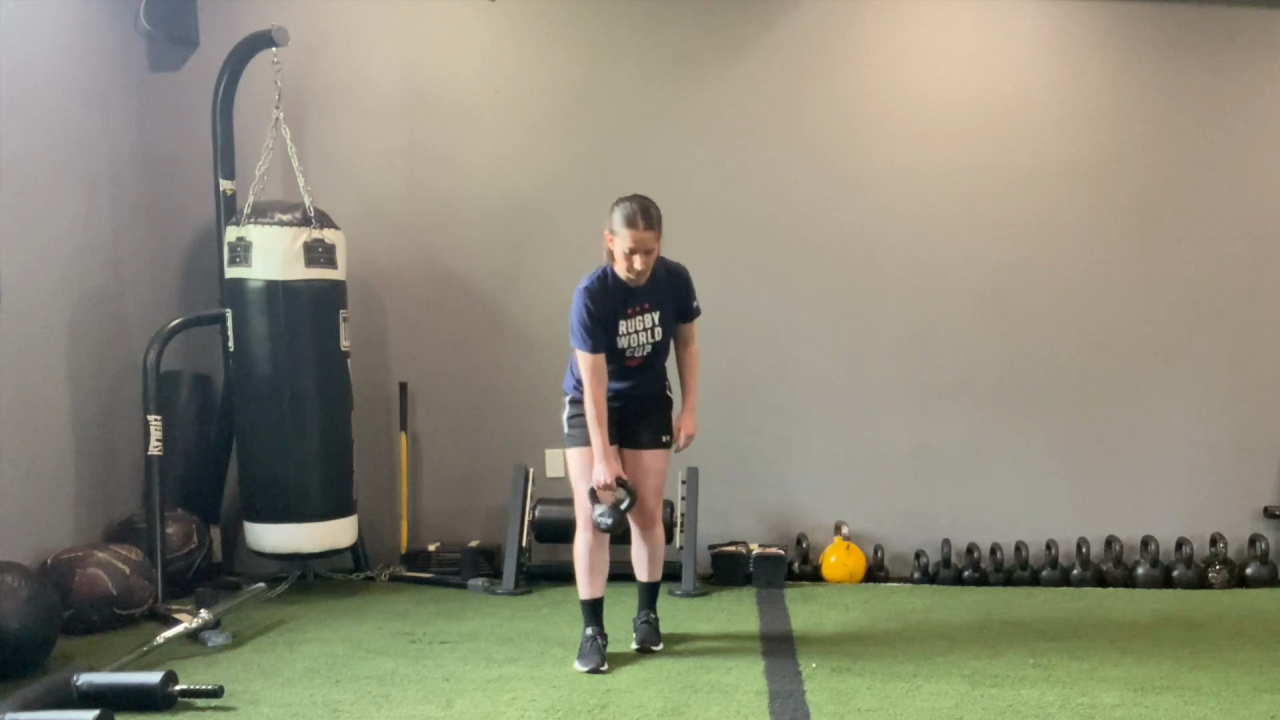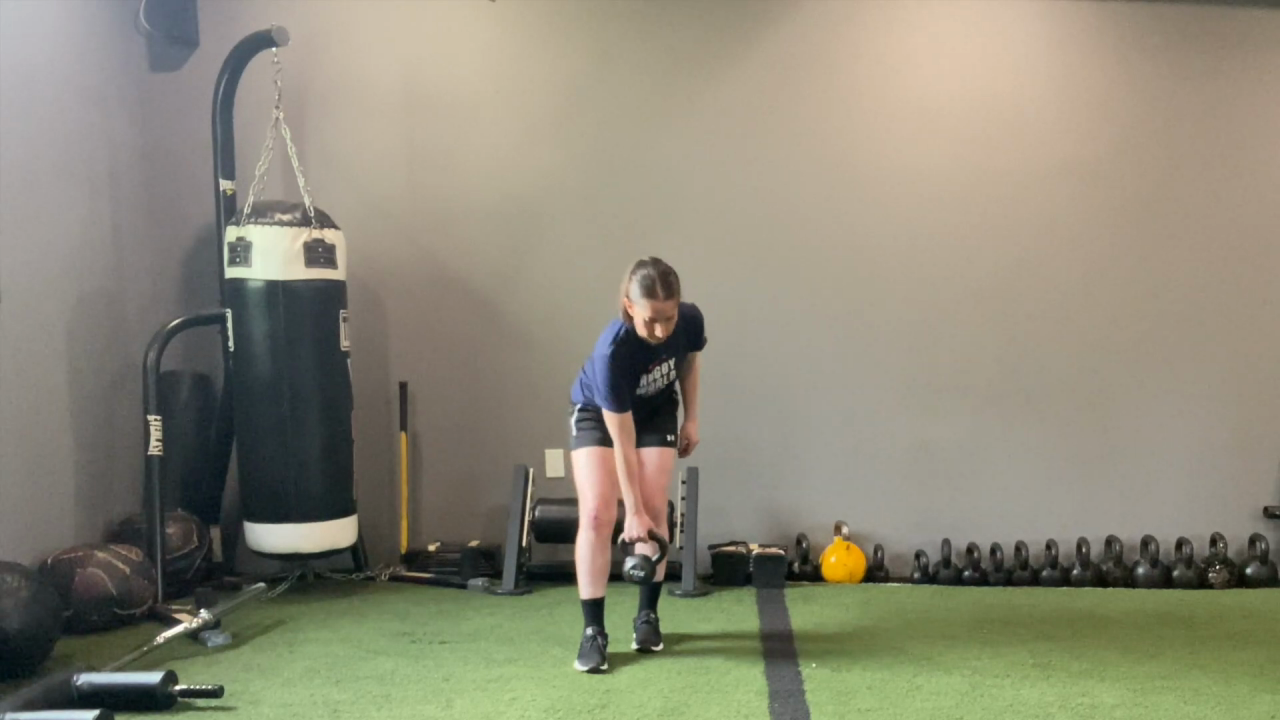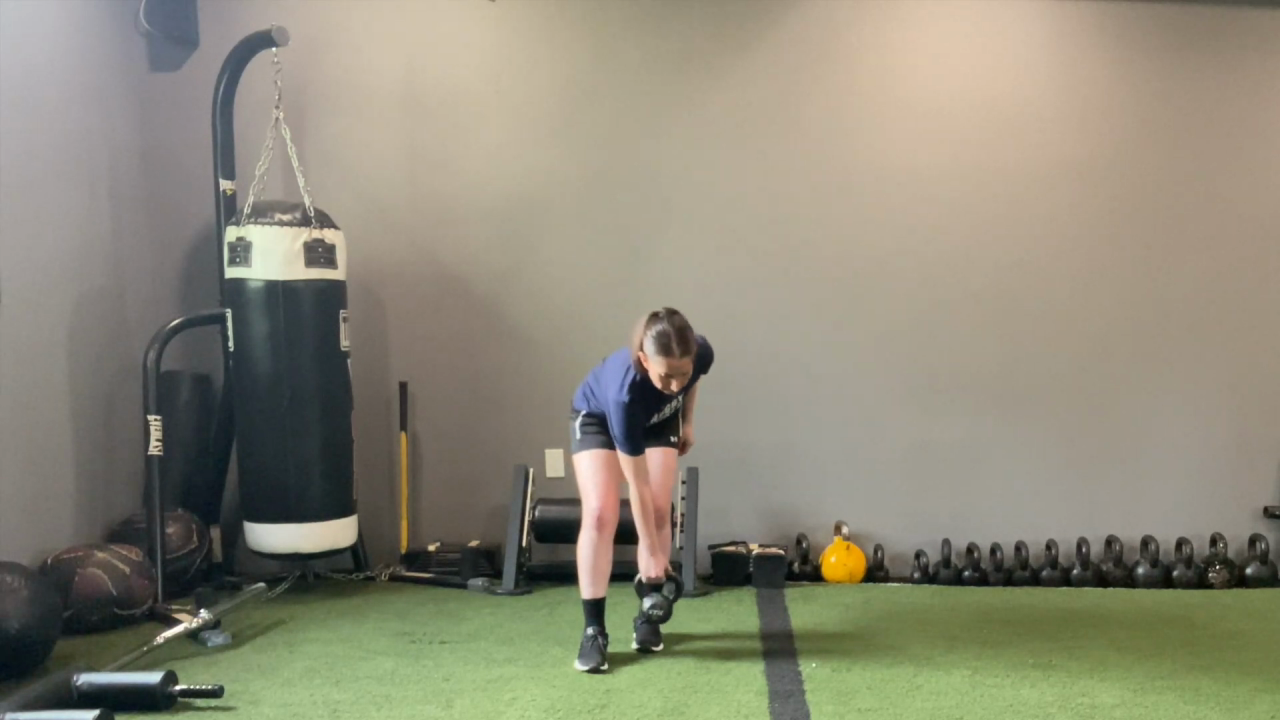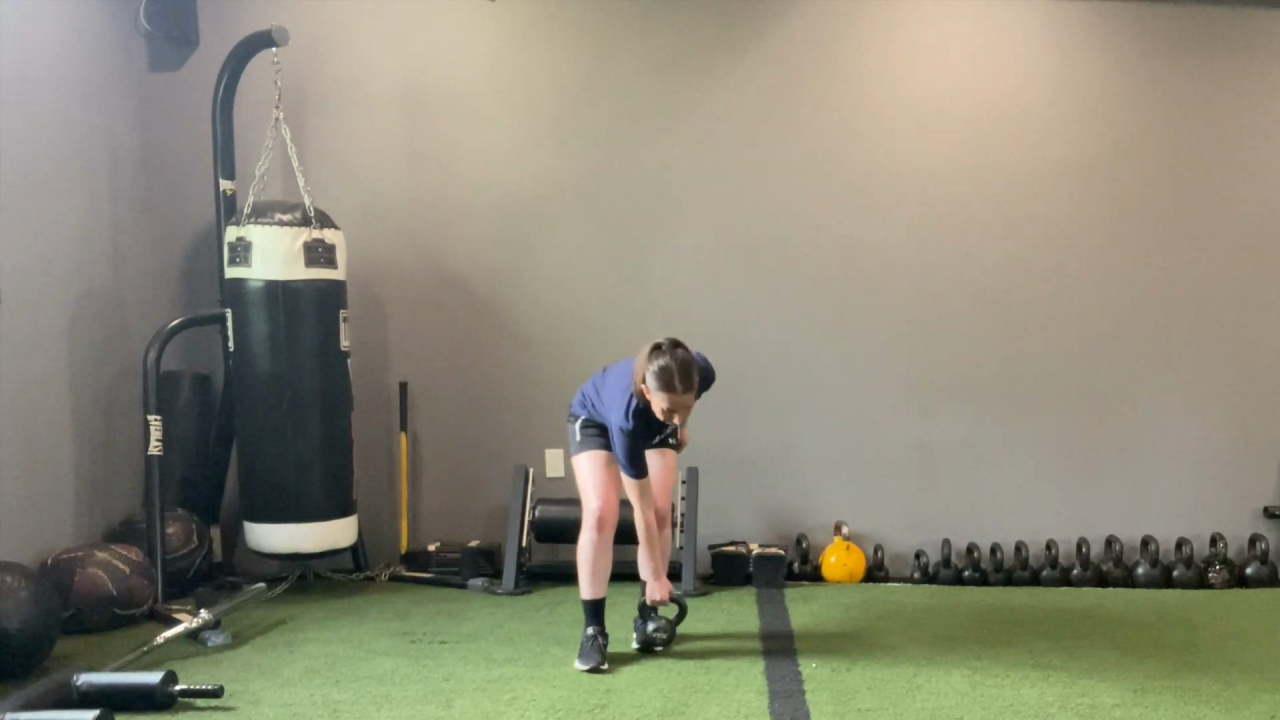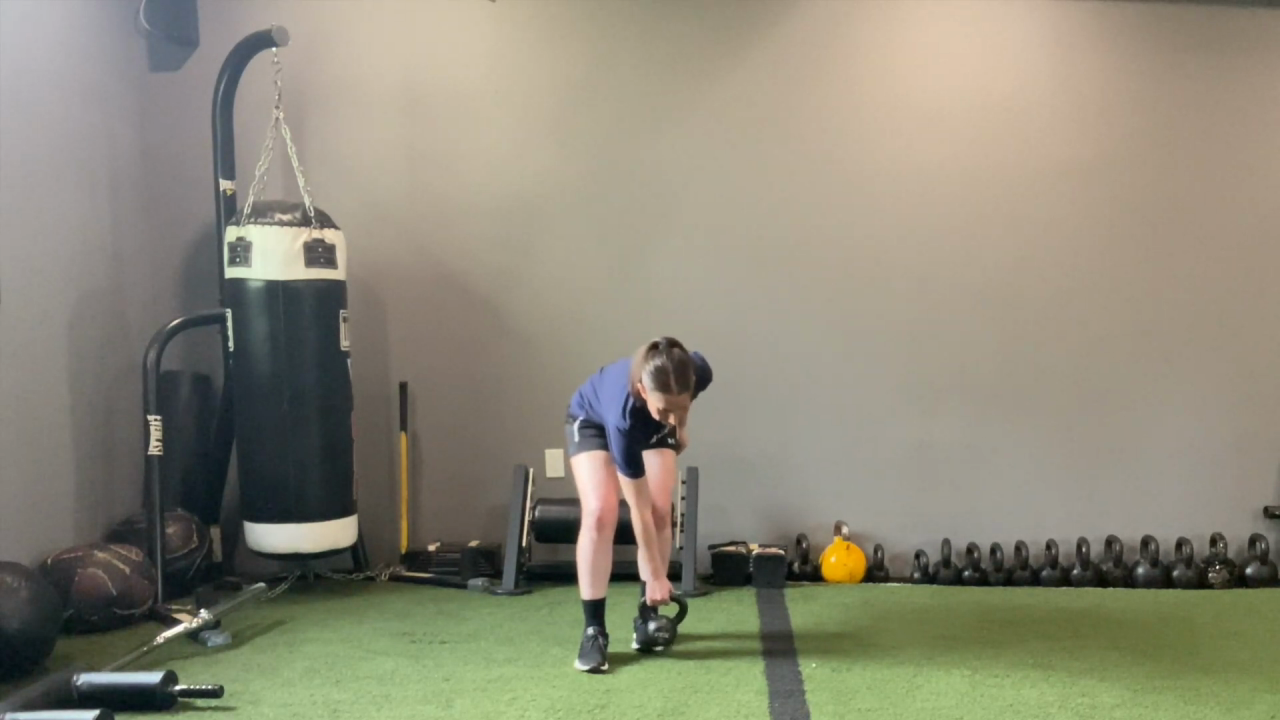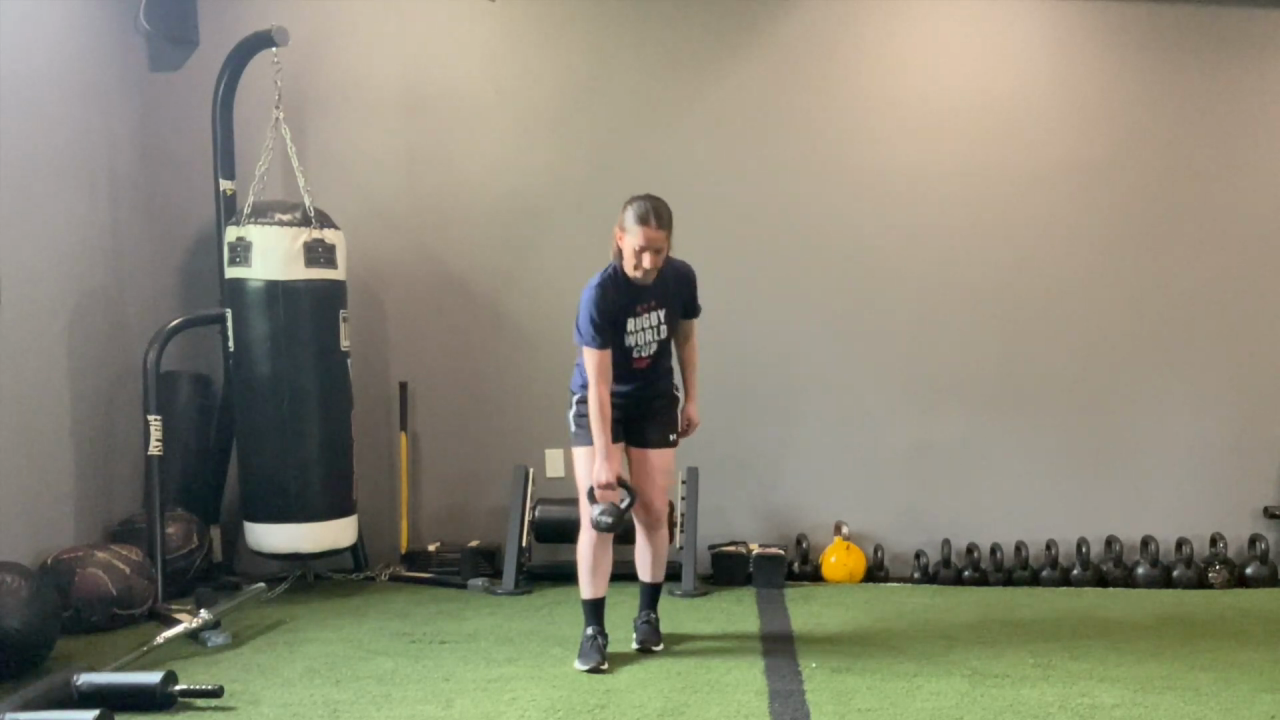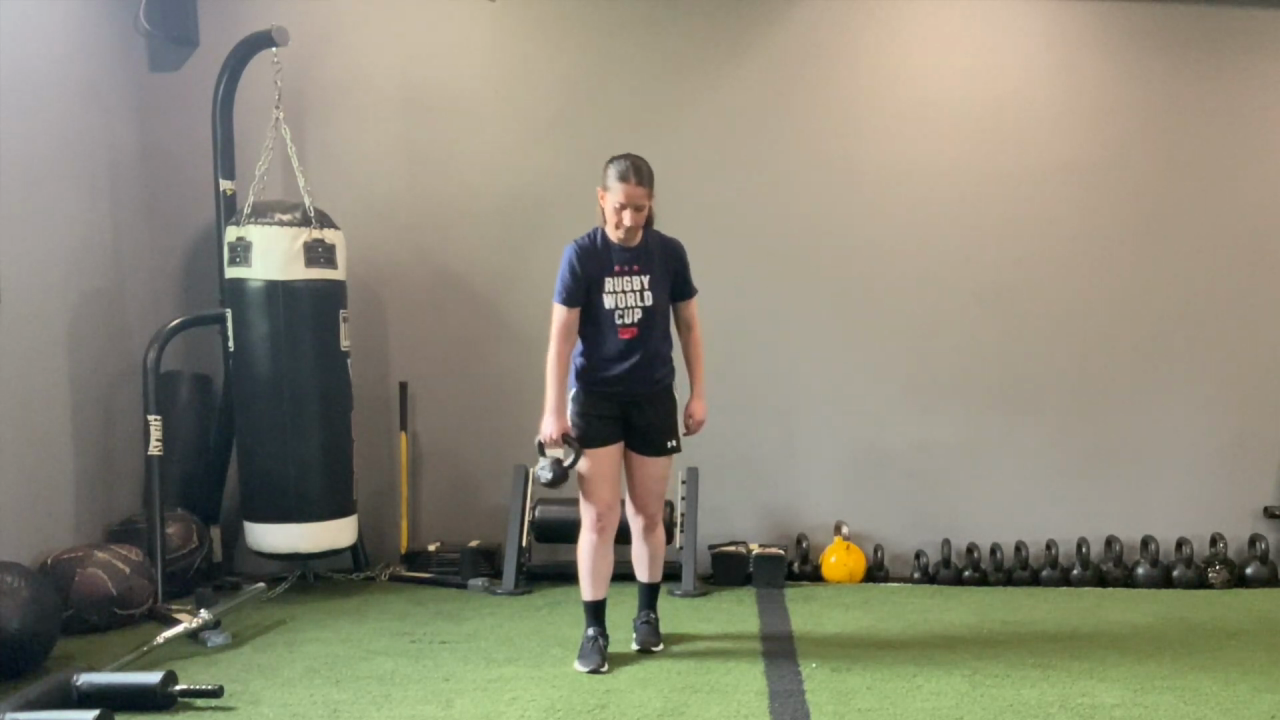
dt=0.7s
person 1, frame 1
left shoulder: (675, 279)
right shoulder: (592, 294)
left elbow: (686, 343)
right elbow: (594, 383)
left wrist: (689, 409)
right wrist: (602, 457)
left hip: (649, 404)
right hip: (590, 406)
left knee: (647, 512)
right knee: (593, 513)
left ankle: (647, 615)
right ankle: (593, 631)
person 1, frame 2
left shoulder: (691, 320)
right shoulder: (612, 350)
right elbow: (623, 444)
left wrist: (691, 419)
right wrist: (633, 511)
left hip: (656, 412)
right hip: (596, 413)
left knee: (655, 510)
right knee: (597, 514)
left ankle: (647, 615)
right ankle: (593, 631)
person 1, frame 3
left shoulder: (701, 353)
right shoulder: (625, 392)
right elbow: (638, 486)
left wrist: (686, 422)
right wrist: (650, 552)
left hip: (657, 422)
right hip: (597, 417)
left knee: (660, 509)
right knee: (600, 513)
left ankle: (648, 616)
right ankle: (593, 630)
person 1, frame 4
left shoulder: (701, 373)
right shoulder: (628, 415)
right elbow: (641, 509)
left wrist: (681, 427)
right wrist: (656, 576)
left hip: (654, 428)
right hip: (594, 422)
left knee: (662, 510)
right knee: (600, 513)
right ankle: (593, 630)
person 1, frame 5
left shoulder: (698, 372)
right shoulder: (626, 415)
right elbow: (638, 510)
left wrist: (680, 428)
right wrist: (656, 575)
left hip: (653, 430)
right hip: (592, 421)
left knee: (662, 511)
right knee: (600, 514)
right ankle: (593, 630)
person 1, frame 6
left shoulder: (680, 277)
right shoulder: (601, 292)
right elbow: (598, 382)
left wrist: (690, 397)
right wrist: (604, 460)
left hip: (655, 401)
right hip: (598, 405)
left knee: (653, 510)
right knee: (598, 512)
left ankle: (648, 615)
right ankle: (593, 631)
person 1, frame 7
left shoulder: (669, 253)
right shoulder: (582, 254)
left elbow: (688, 326)
right elbow: (561, 335)
left wrist: (698, 393)
right wrist: (553, 410)
left hip: (653, 399)
right hip: (595, 400)
left knee: (648, 515)
right knee: (598, 517)
left ankle: (647, 615)
right ankle: (594, 631)
